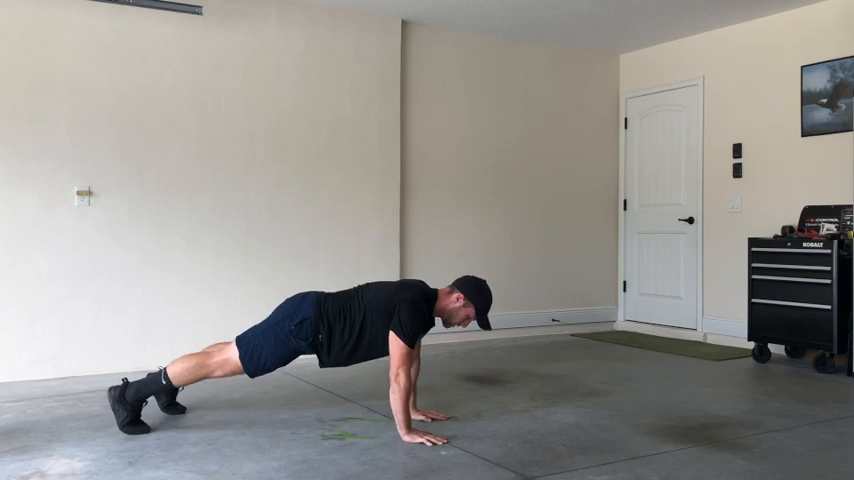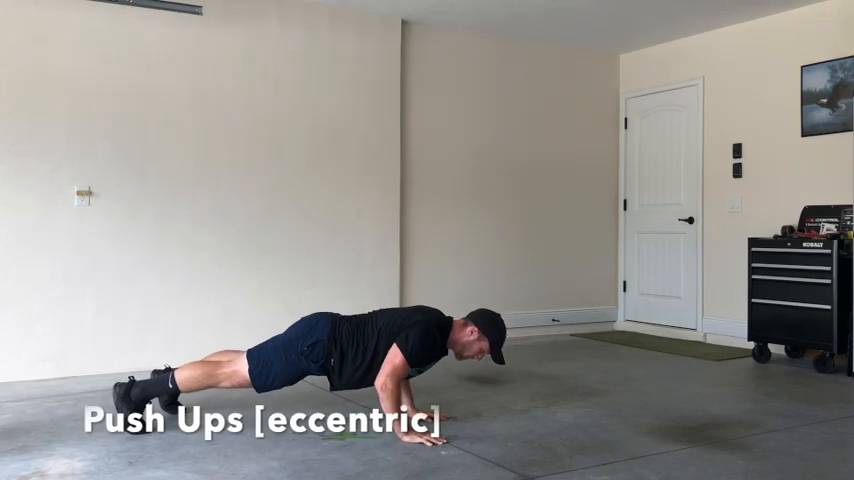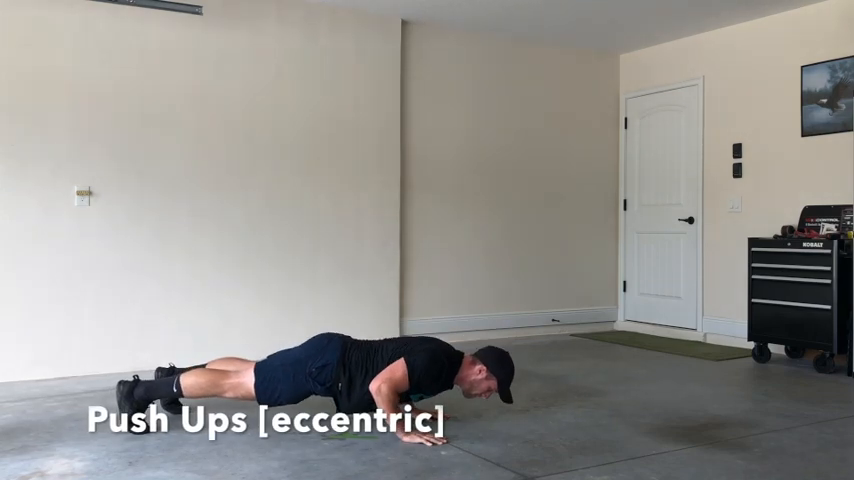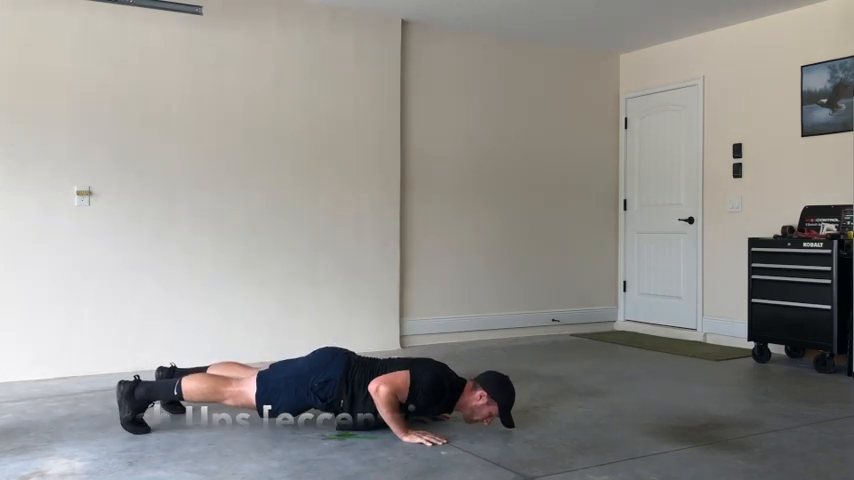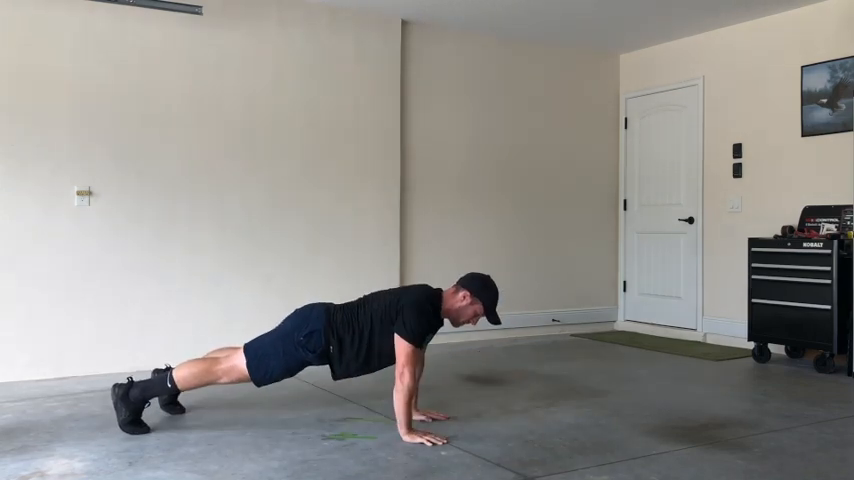
dt=1s
person 1, frame 1
left shoulder: (420, 301)
right shoulder: (414, 307)
left elbow: (411, 359)
right elbow: (399, 373)
left wrist: (413, 409)
right wrist: (405, 431)
left hip: (309, 319)
right hip: (305, 323)
left knee: (231, 353)
right knee: (222, 363)
left ankle: (165, 387)
right ankle: (131, 394)
person 1, frame 2
left shoulder: (434, 328)
right shoulder: (427, 334)
left elbow: (398, 362)
right elbow: (384, 380)
left wrist: (412, 409)
right wrist: (403, 430)
left hip: (323, 338)
right hip: (319, 344)
left knee: (242, 362)
right knee: (231, 374)
left ankle: (168, 380)
right ankle: (136, 391)
person 1, frame 3
left shoulder: (443, 359)
right shoulder: (436, 363)
right elbow: (380, 386)
left wrist: (413, 409)
right wrist: (403, 431)
left hip: (331, 357)
right hip: (326, 365)
left knee: (246, 371)
right knee: (234, 385)
left ankle: (172, 374)
right ankle: (139, 391)
person 1, frame 4
left shoulder: (444, 383)
right shoulder: (437, 386)
right elbow: (380, 387)
left wrist: (418, 410)
right wrist: (405, 432)
left hip: (335, 369)
right hip: (328, 379)
left knee: (249, 377)
right knee: (235, 392)
left ankle: (172, 375)
right ankle: (139, 390)
person 1, frame 5
left shoulder: (429, 306)
right shoulder: (420, 308)
left elbow: (415, 361)
right elbow: (405, 372)
left wrist: (415, 409)
right wrist: (406, 431)
left hip: (319, 330)
right hip: (315, 334)
left knee: (238, 359)
right knee: (229, 369)
left ankle: (167, 383)
right ankle: (135, 393)
